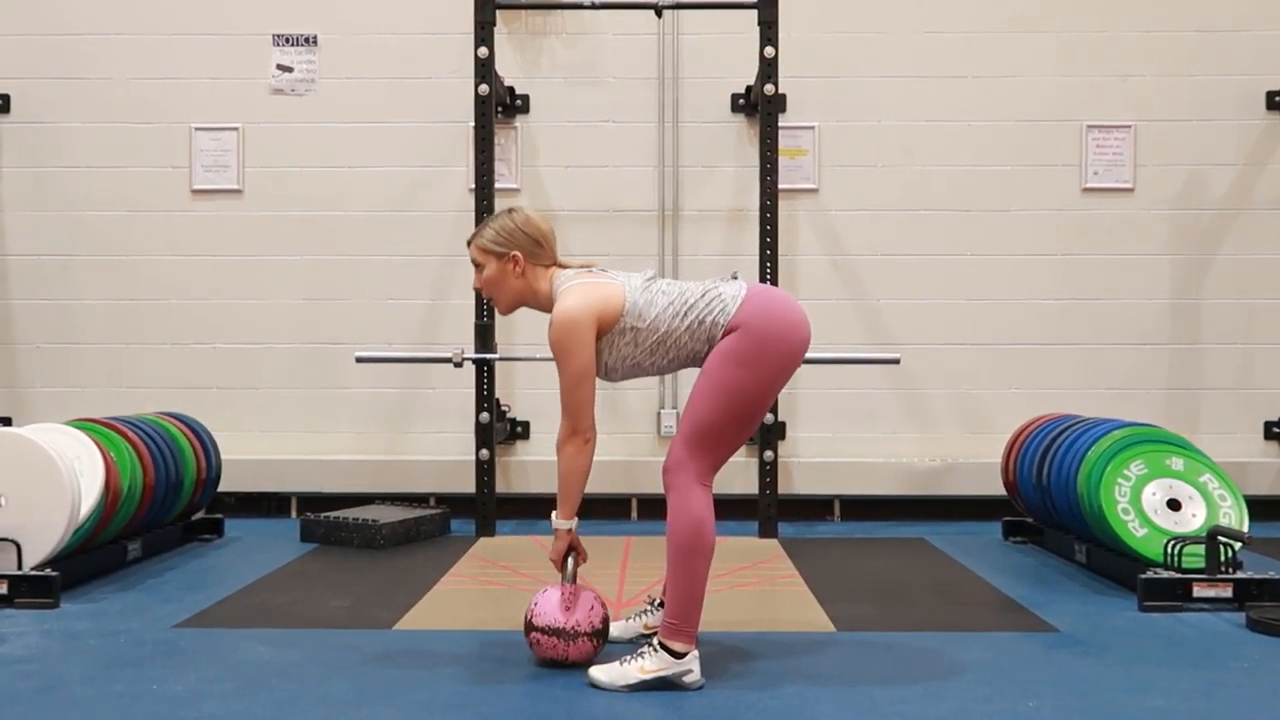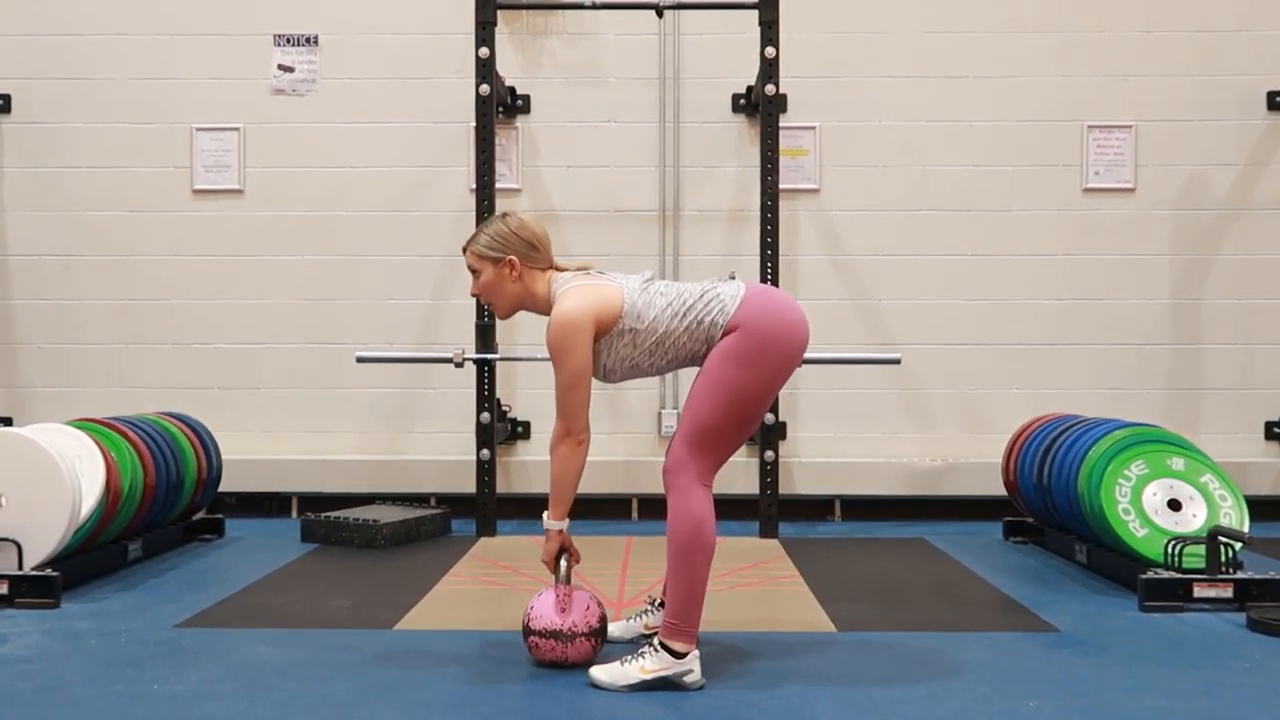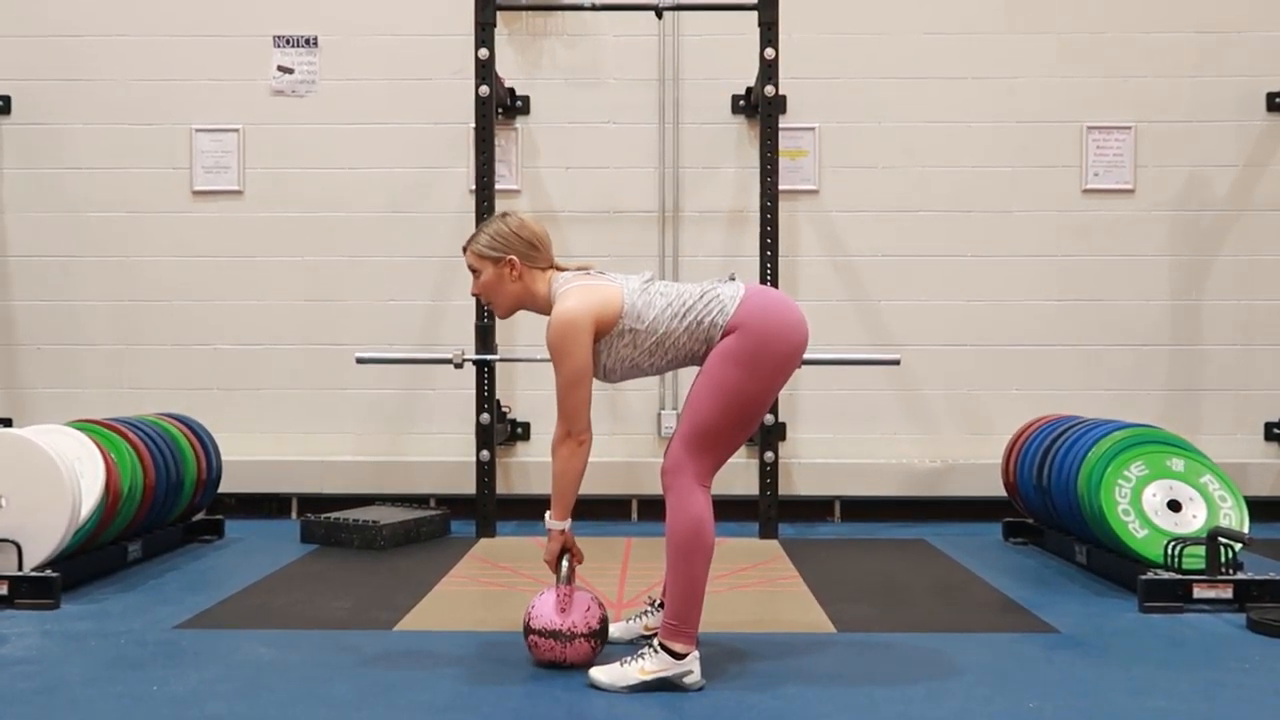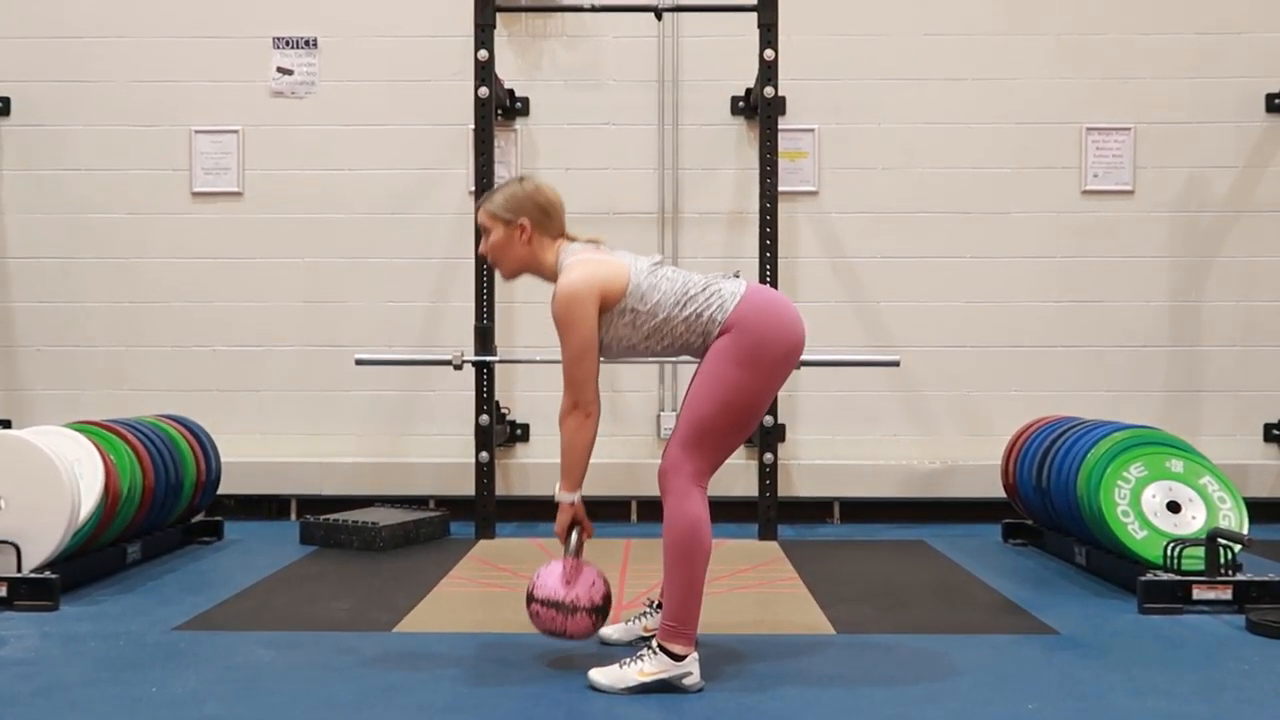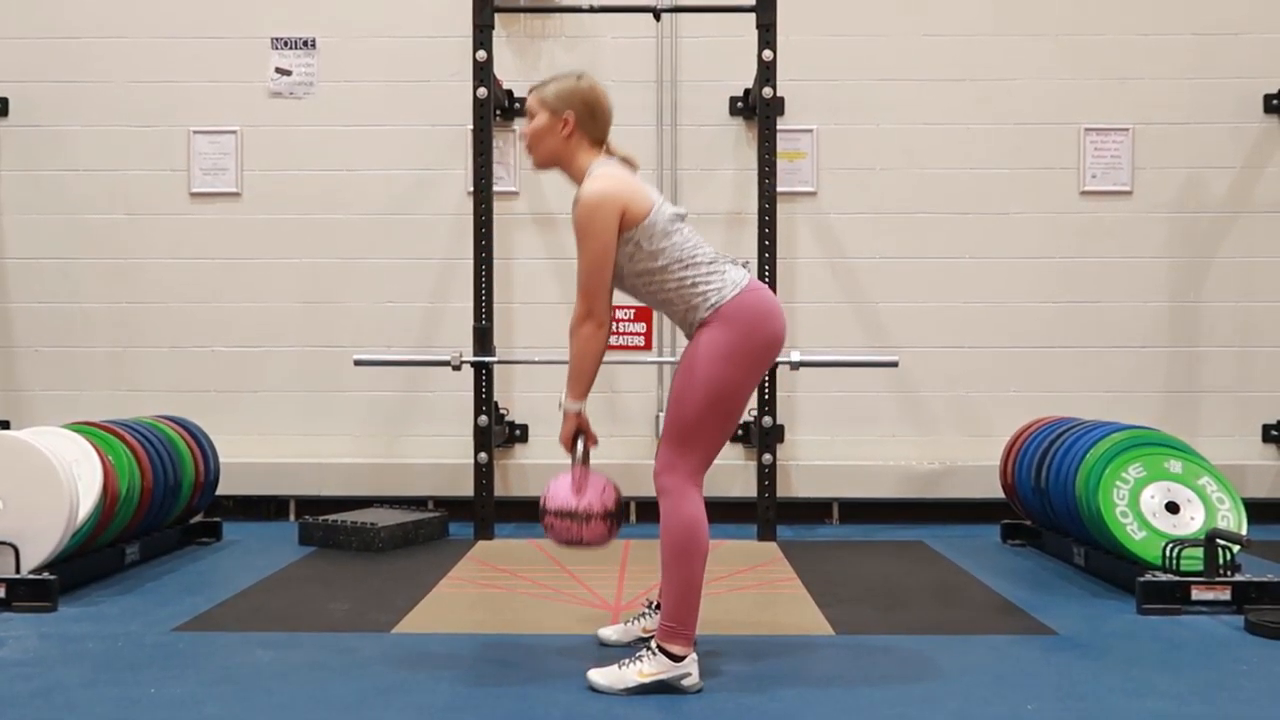
dt=0.2s
person 1, frame 1
left shoulder: (571, 311)
right shoulder: (575, 289)
left elbow: (580, 437)
right elbow: (572, 430)
left wrist: (564, 524)
right wrist: (566, 519)
left hip: (760, 328)
right hip: (765, 321)
left knee: (686, 473)
right knee: (687, 470)
left ankle: (676, 652)
right ankle: (673, 607)
person 1, frame 2
left shoulder: (569, 314)
right shoulder: (572, 293)
left elbow: (573, 438)
right elbow: (566, 431)
left wrist: (556, 524)
right wrist: (558, 520)
left hip: (760, 328)
right hip: (764, 320)
left knee: (686, 474)
right knee: (686, 470)
left ankle: (676, 652)
right ankle: (672, 607)
person 1, frame 3
left shoulder: (569, 313)
right shoulder: (573, 293)
left elbow: (575, 438)
right elbow: (568, 431)
left wrist: (558, 524)
right wrist: (561, 519)
left hip: (759, 332)
right hip: (762, 322)
left knee: (684, 476)
right knee: (684, 472)
left ankle: (676, 651)
right ankle: (672, 608)
person 1, frame 4
left shoulder: (574, 285)
right shoulder: (581, 265)
left elbow: (581, 410)
right elbow: (579, 402)
left wrist: (568, 500)
right wrist: (572, 496)
left hip: (759, 329)
right hip: (758, 321)
left knee: (682, 477)
right knee: (681, 474)
left ankle: (674, 655)
right ankle: (670, 610)
person 1, frame 5
left shoulder: (598, 193)
right shoulder: (607, 181)
left elbow: (591, 319)
right elbow: (597, 313)
left wrist: (573, 409)
right wrist: (580, 403)
left hip: (736, 321)
right hip: (737, 314)
left knee: (676, 478)
right knee: (677, 475)
left ankle: (674, 655)
right ankle: (668, 610)
